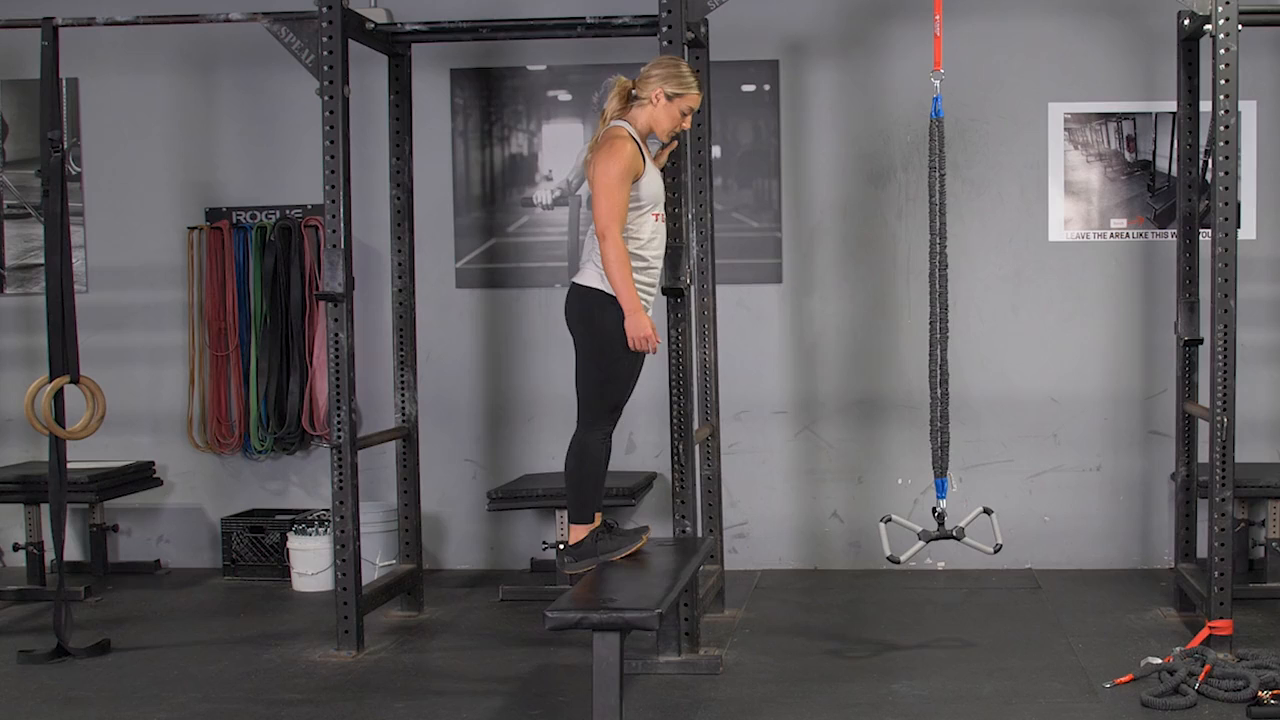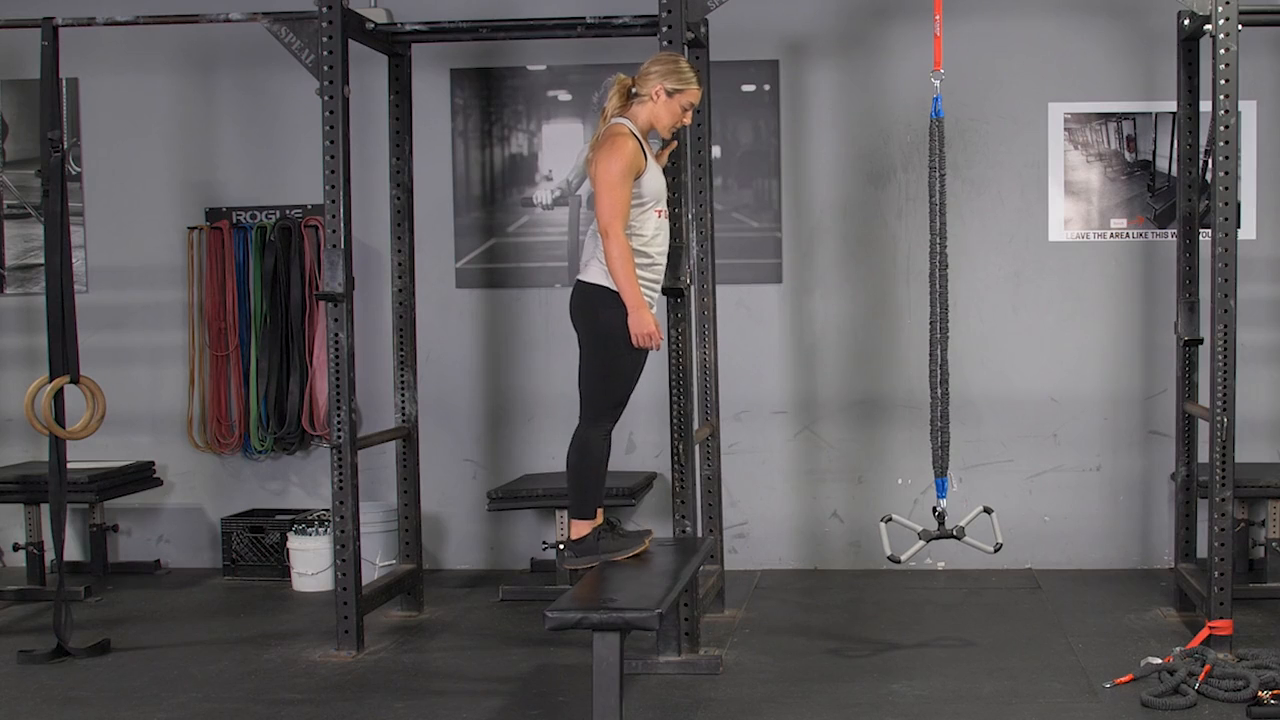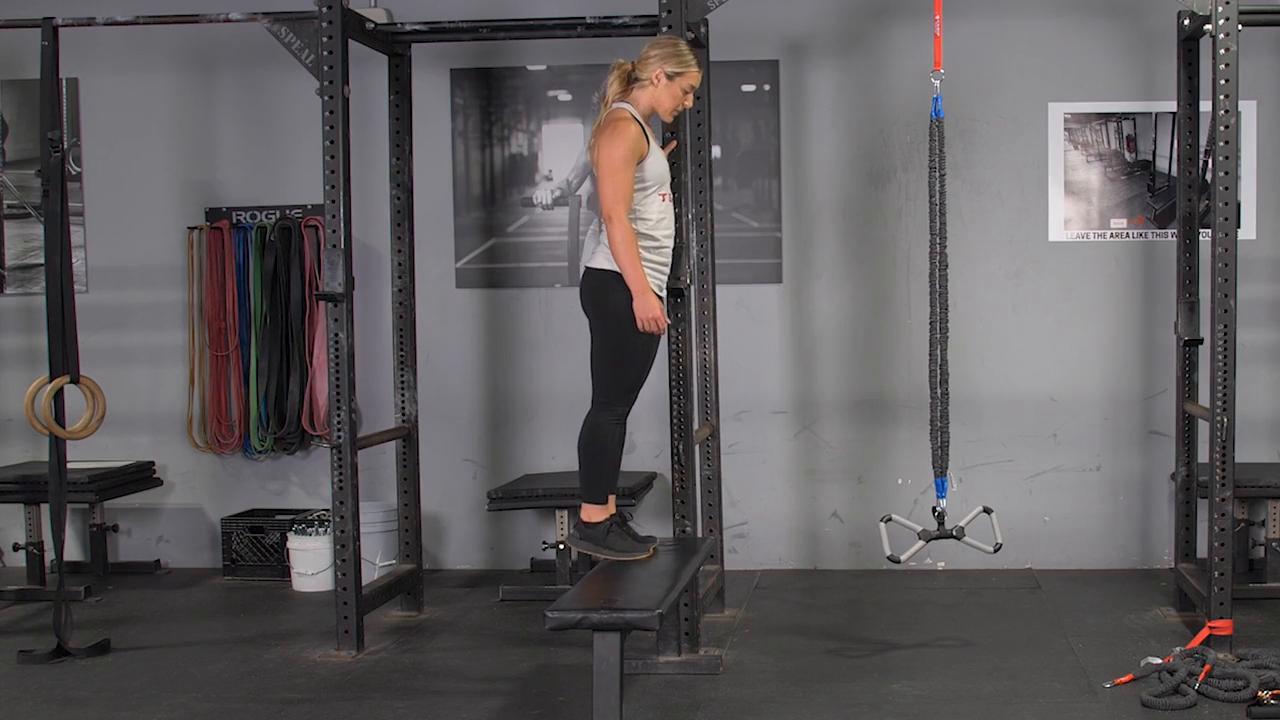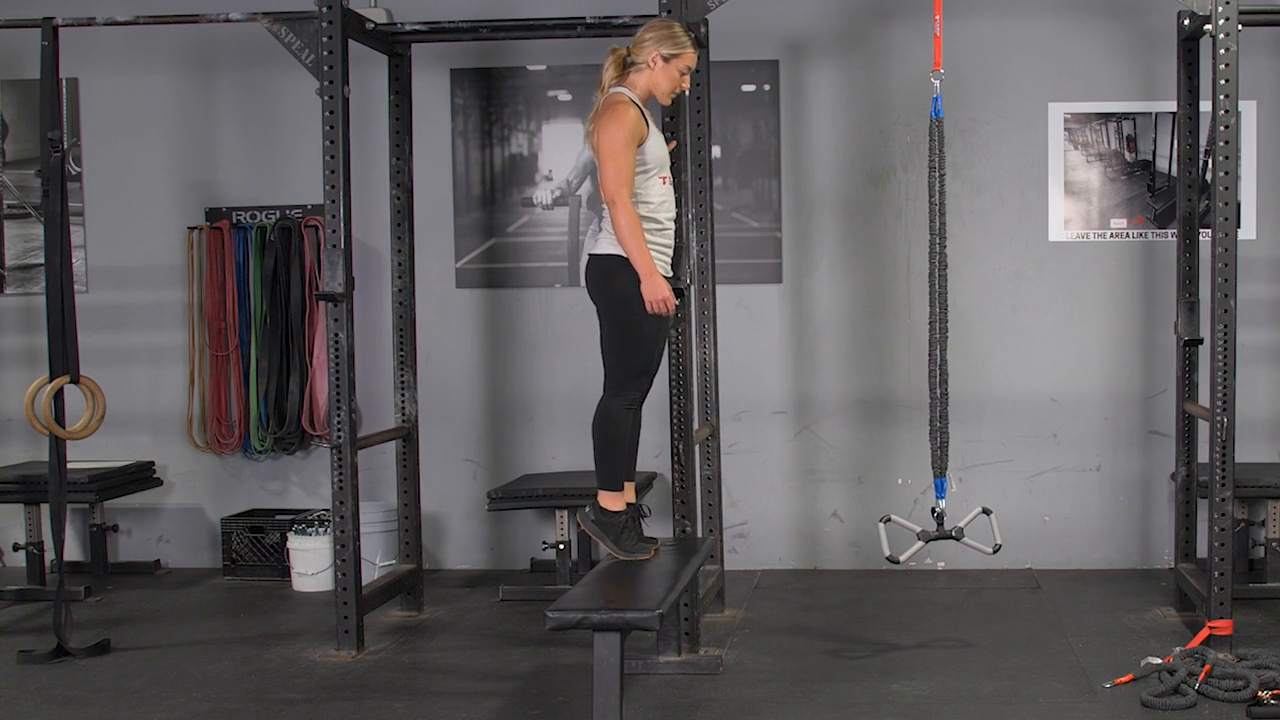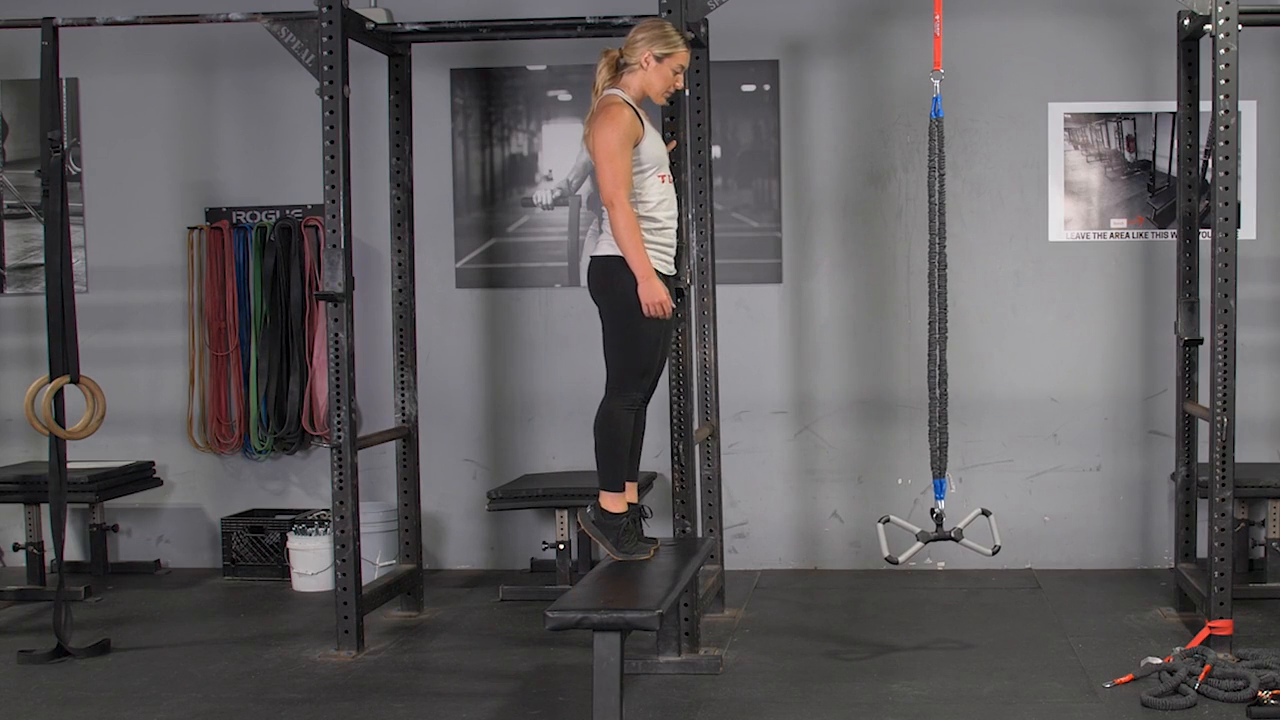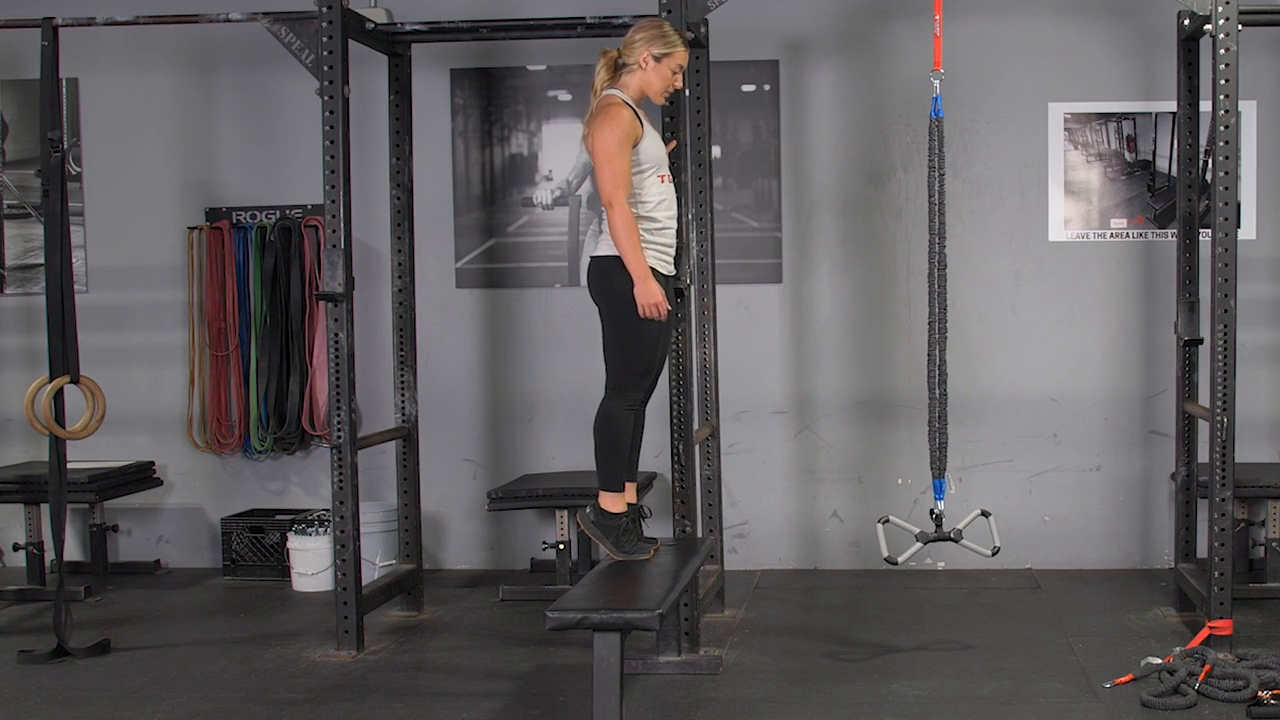
dt=0.3s
person 1, frame 1
left shoulder: (633, 146)
right shoulder: (618, 145)
right elbow: (608, 234)
left wrist: (659, 165)
right wrist: (633, 311)
left hip: (620, 305)
right hip: (605, 304)
left knee: (601, 421)
right knee: (596, 421)
left ankle: (591, 530)
right ankle: (579, 543)
person 1, frame 2
left shoulder: (636, 143)
right shoulder: (620, 142)
right elbow: (611, 232)
left wrist: (661, 162)
right wrist: (636, 307)
left hip: (624, 302)
right hip: (610, 301)
left knee: (604, 418)
right knee: (598, 418)
left ankle: (593, 527)
right ankle: (582, 538)
person 1, frame 3
left shoulder: (638, 128)
right shoulder: (622, 127)
right elbow: (615, 216)
left wrist: (666, 157)
right wrist: (641, 292)
left hip: (635, 286)
right hip: (619, 286)
left knee: (617, 405)
right knee: (611, 404)
left ankle: (606, 516)
right ankle: (592, 520)
person 1, frame 4
left shoulder: (637, 112)
right shoulder: (621, 110)
right elbow: (618, 200)
right wrist: (649, 273)
left hip: (640, 271)
right hip: (624, 271)
left knee: (633, 393)
right knee: (623, 390)
left ankle: (624, 506)
right ankle: (607, 507)
person 1, frame 5
left shoulder: (634, 114)
right shoulder: (615, 112)
right elbow: (616, 202)
left wrist: (667, 152)
right wrist: (645, 277)
left hip: (647, 272)
right hip: (628, 273)
left knee: (637, 394)
right knee: (624, 392)
left ankle: (626, 507)
right ankle: (608, 509)
person 1, frame 6
left shoulder: (634, 115)
right shoulder: (614, 113)
right elbow: (615, 203)
left wrist: (668, 153)
right wrist: (642, 277)
left hip: (649, 272)
right hip: (627, 273)
left knee: (636, 395)
right knee: (625, 393)
left ankle: (625, 507)
right ankle: (607, 509)
